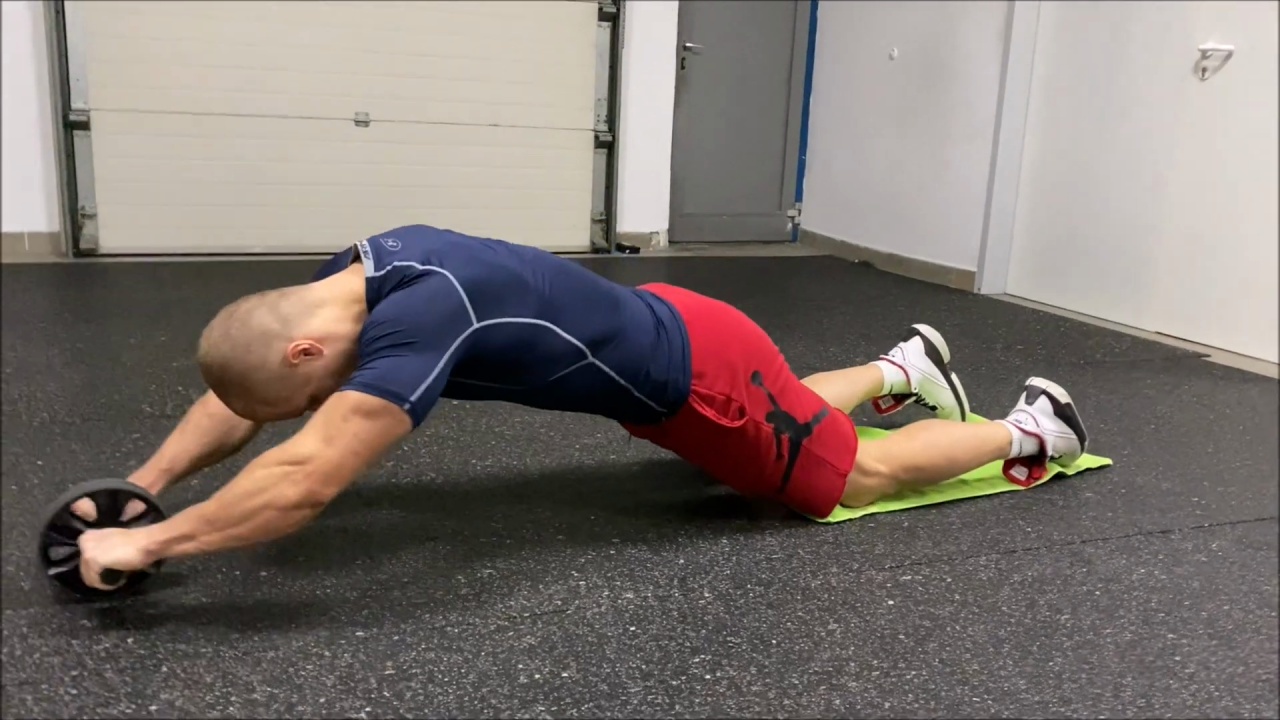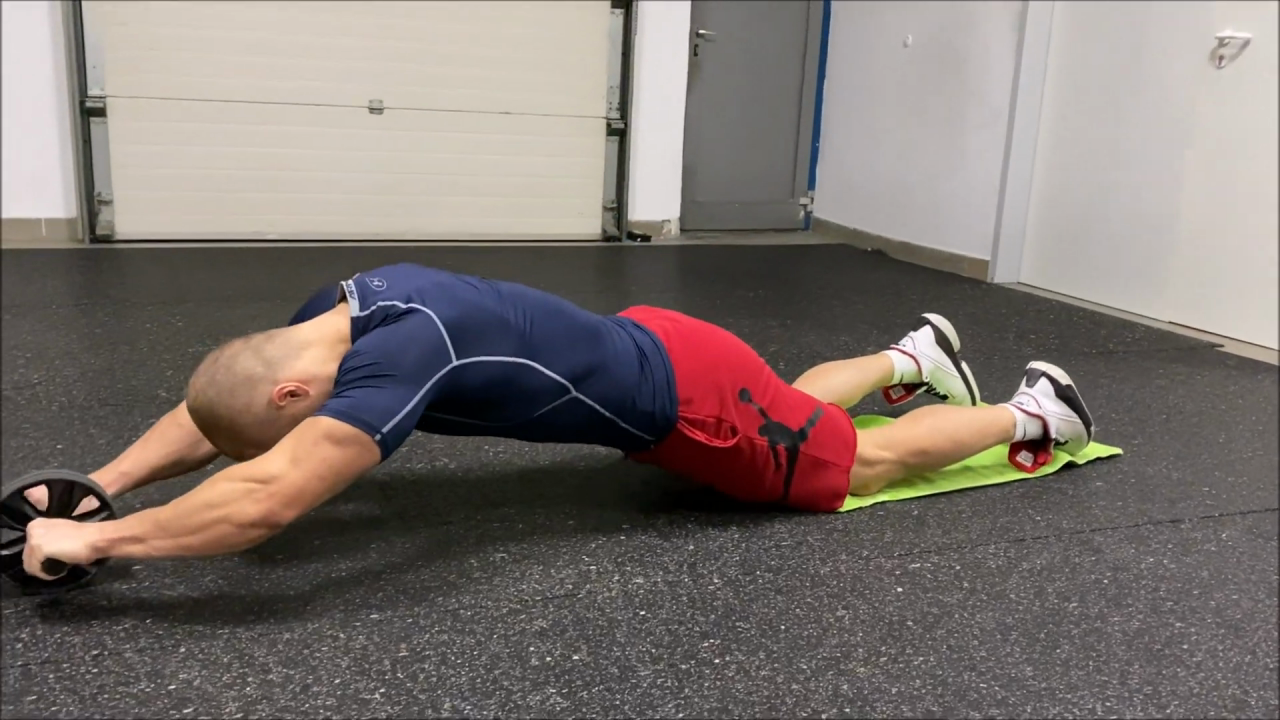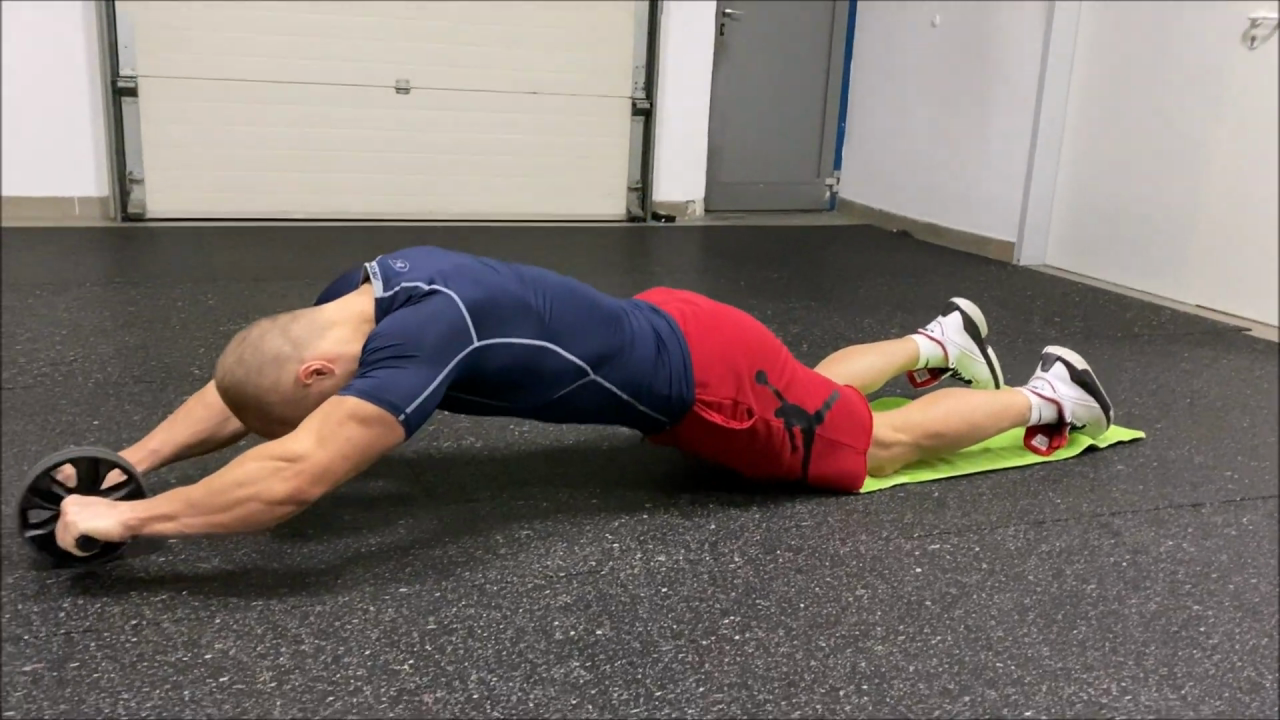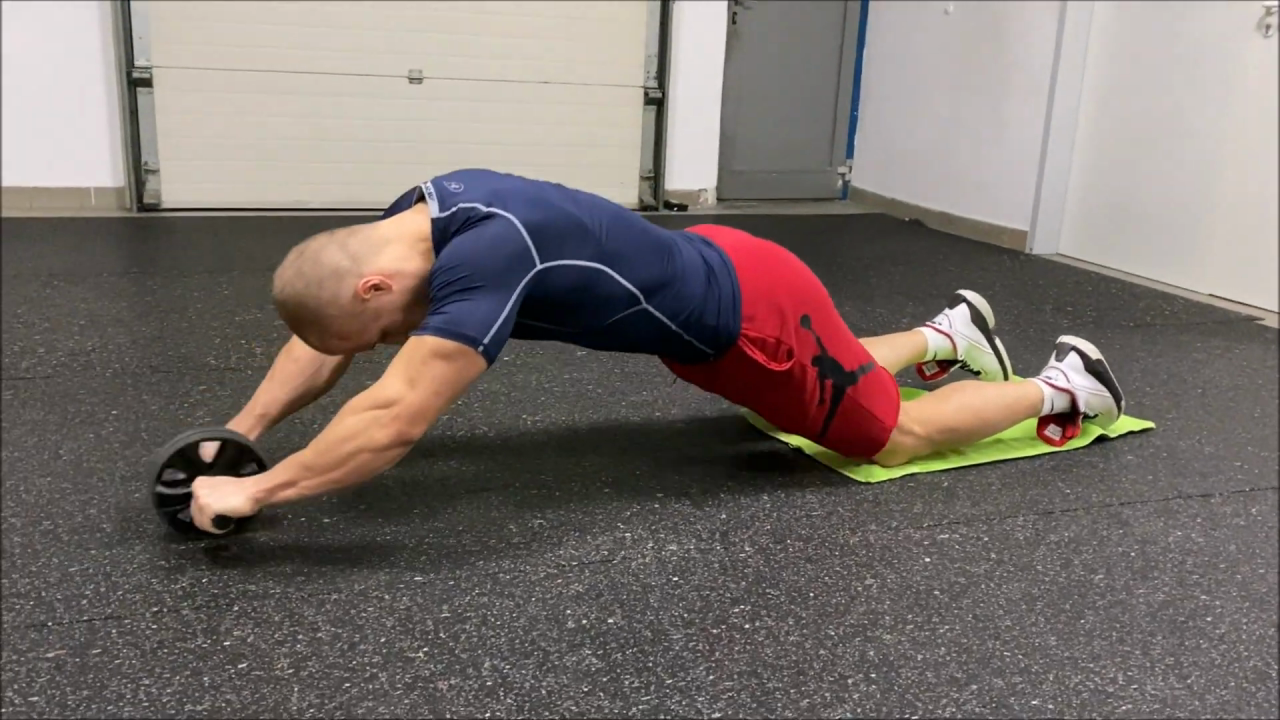
dt=0.4s
person 1, frame 1
left shoulder: (416, 311)
right shoulder: (347, 281)
left elbow: (308, 479)
right elbow: (239, 395)
left wrist: (149, 544)
right wrist: (141, 485)
left hip: (697, 368)
right hip: (653, 335)
left knee: (854, 475)
right knee: (788, 428)
left ankle: (1029, 429)
right ankle: (901, 367)
person 1, frame 2
left shoulder: (398, 351)
right shoulder: (338, 309)
left elbow: (269, 498)
right elbow: (212, 414)
left wrist: (94, 541)
right wrist: (99, 484)
left hip: (686, 396)
right hip: (646, 350)
left knee: (859, 462)
right knee: (797, 411)
left ankle: (1032, 412)
right ankle: (914, 357)
person 1, frame 3
left shoulder: (419, 335)
right shoulder: (365, 288)
left elbow: (292, 475)
right elbow: (241, 390)
left wrist: (127, 517)
right wrist: (130, 459)
left hip: (700, 377)
right hip: (666, 330)
left knee: (875, 444)
right knee: (817, 396)
left ankle: (1047, 395)
right ankle: (939, 340)
person 1, frame 4
left shoulder: (483, 256)
right shoulder: (419, 221)
left elbow: (393, 418)
right elbow: (324, 336)
left wrist: (255, 492)
right wrist: (243, 427)
left hip: (752, 312)
right hip: (709, 270)
left knee: (893, 433)
right knee: (836, 381)
left ankle: (1062, 386)
right ankle: (946, 334)
